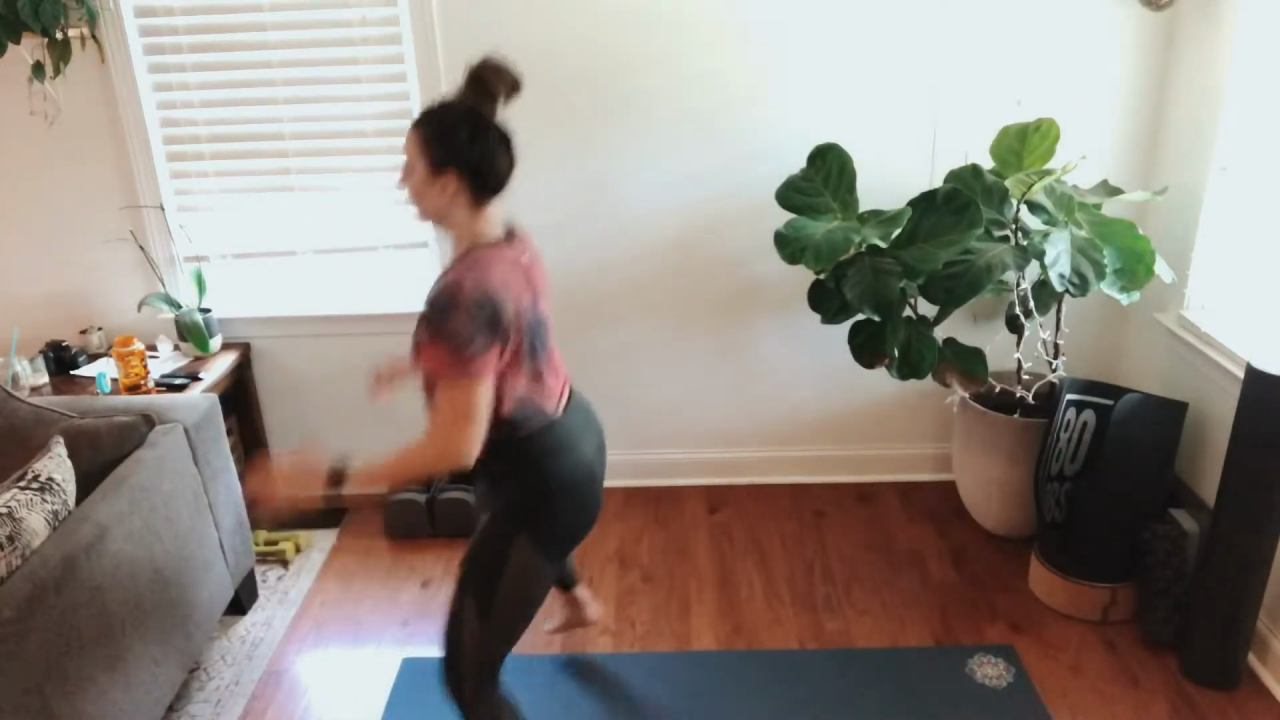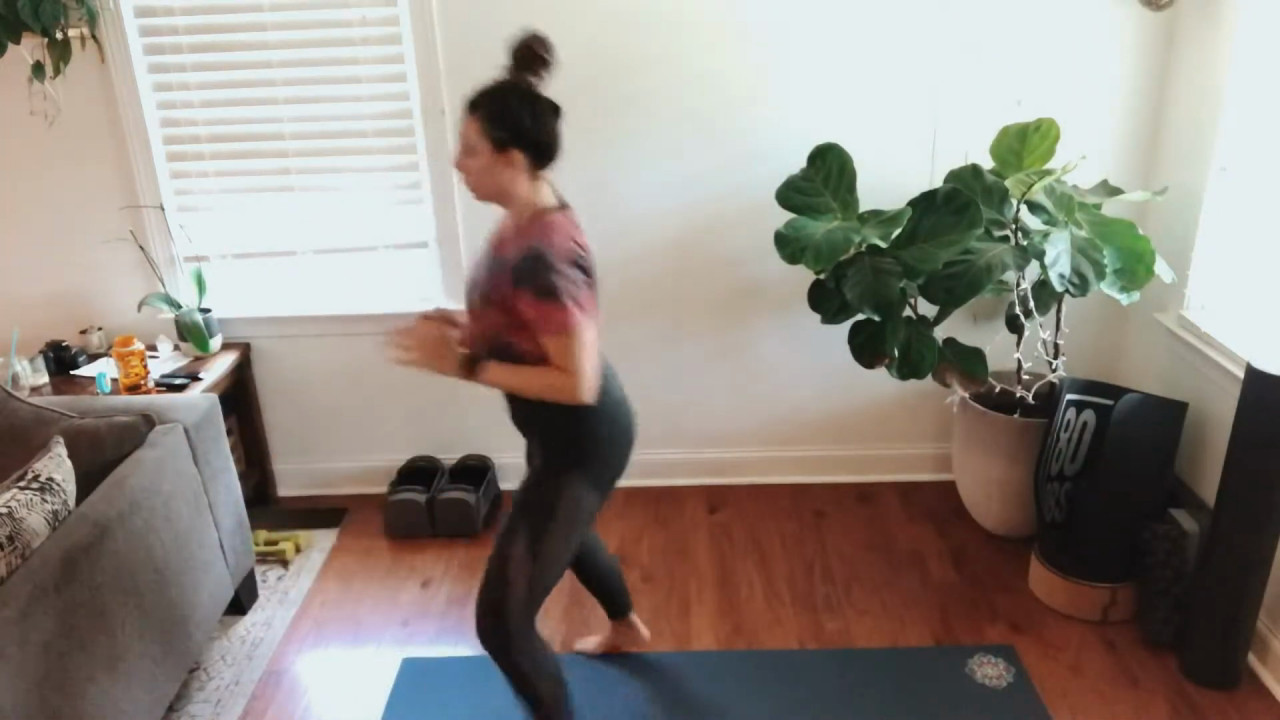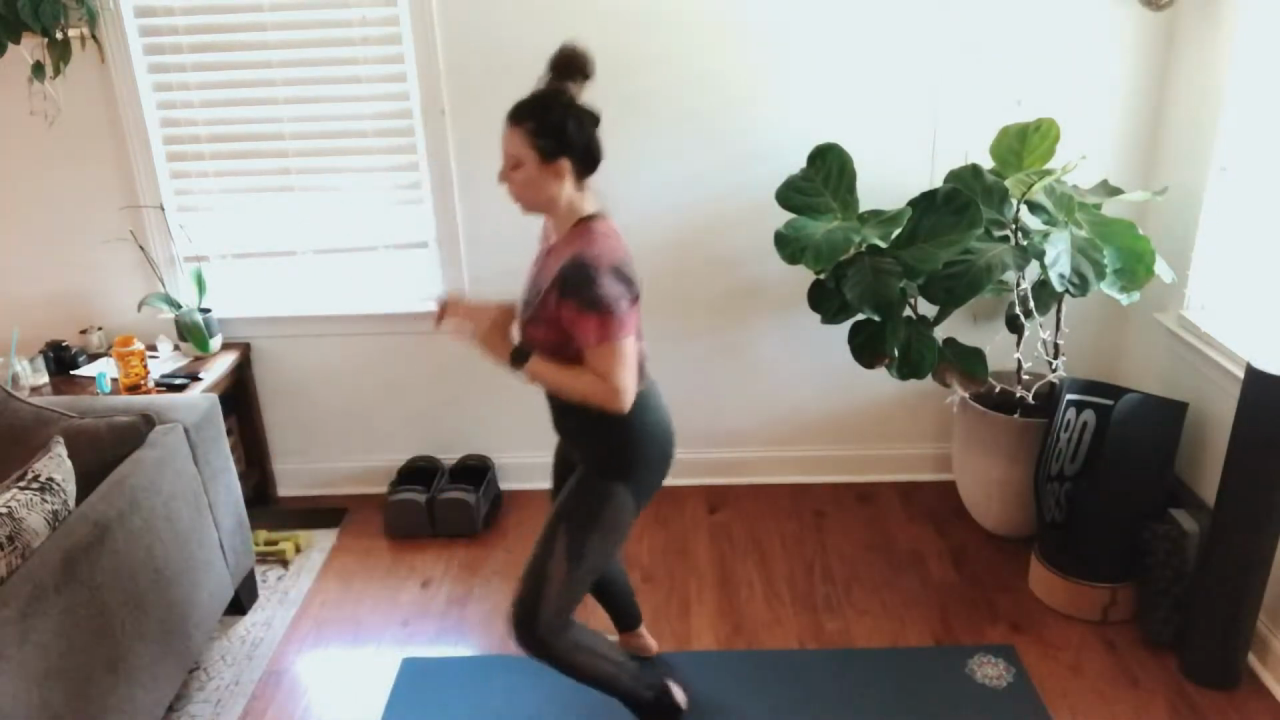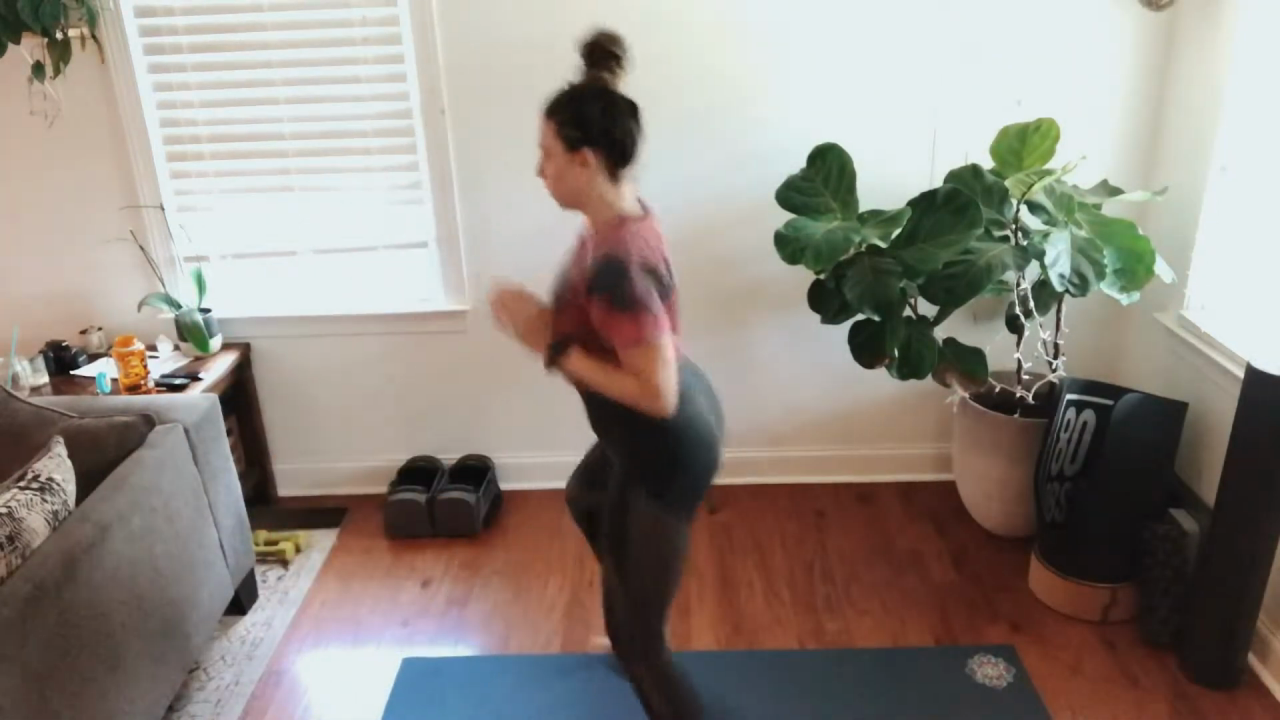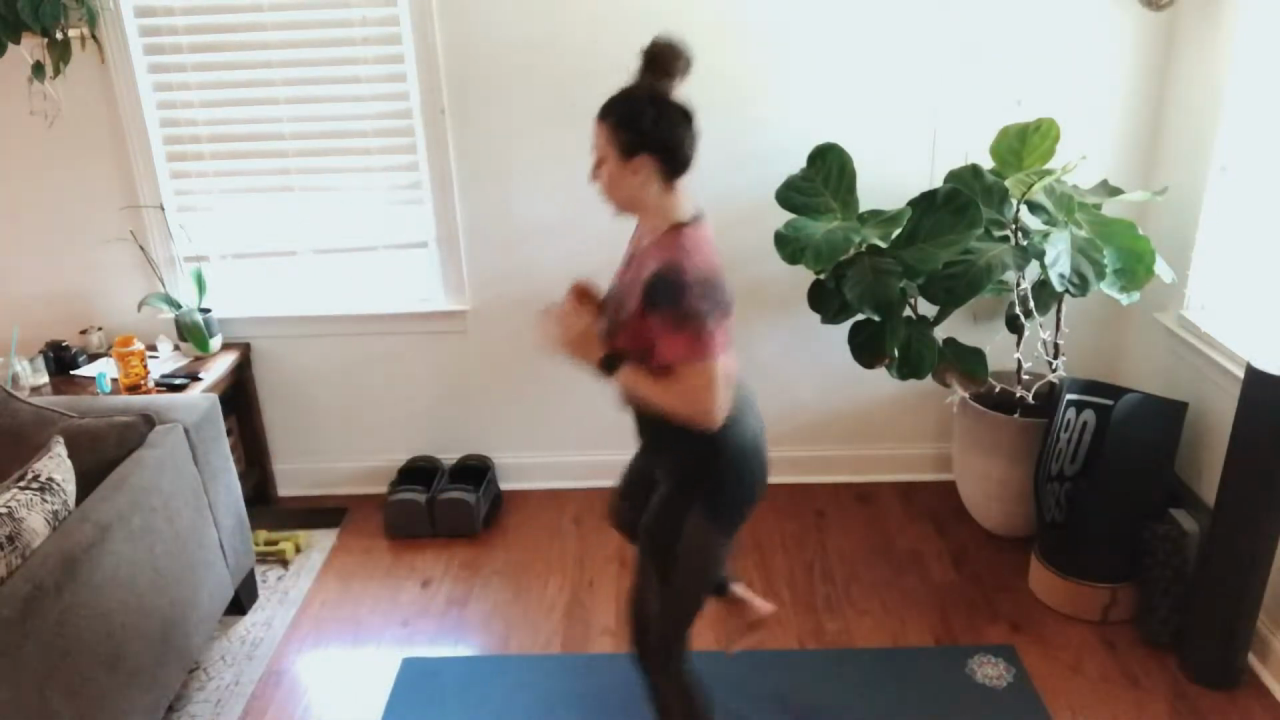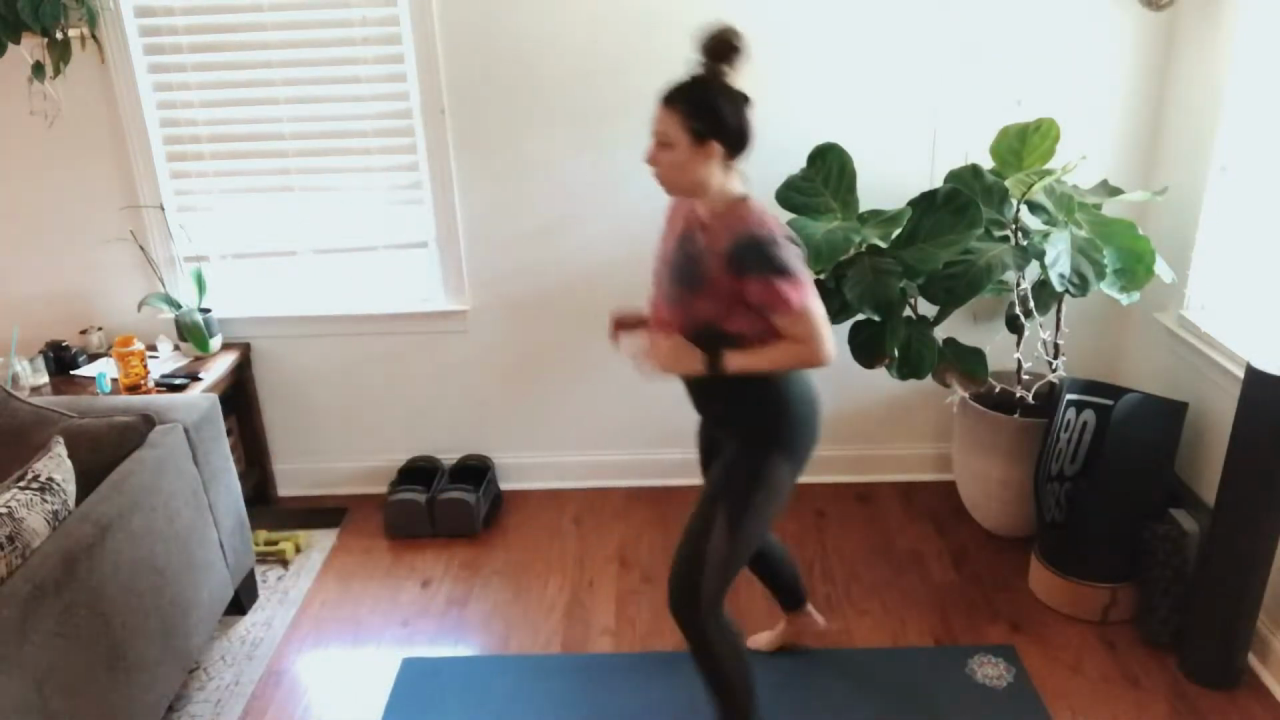
dt=0.2s
person 1, frame 1
left shoulder: (464, 295)
right shoulder: (510, 243)
left elbow: (457, 447)
left wrist: (332, 480)
right wrist: (419, 367)
left hip: (545, 482)
right hip: (573, 433)
right knee: (517, 538)
right ankle: (574, 599)
person 1, frame 2
left shoulder: (544, 254)
right shoulder: (524, 218)
left elbow: (576, 382)
left wrist: (464, 364)
right wrist: (458, 325)
left hip: (581, 441)
right hip: (555, 429)
left knee: (501, 621)
right knee: (559, 533)
right ankle: (627, 627)
person 1, frame 3
left shoulder: (588, 266)
right shoulder: (568, 230)
left elbow: (614, 392)
left wrist: (512, 354)
right wrist: (500, 321)
left hip: (621, 449)
right hip: (590, 437)
left knee: (534, 622)
right knee: (572, 551)
right ankle: (633, 636)
person 1, frame 4
left shoulder: (619, 264)
right shoulder: (617, 222)
left elbow: (656, 397)
left wrist: (549, 345)
right wrist: (546, 318)
left hip: (666, 455)
right hip: (645, 440)
left knee: (633, 638)
right knee: (584, 504)
right ankle: (650, 585)
person 1, frame 5
left shoulder: (680, 272)
right shoulder: (659, 231)
left elbow: (709, 404)
left wrist: (602, 361)
right wrist: (598, 314)
left hip: (711, 464)
right hip: (673, 449)
left knee: (654, 643)
right knee: (628, 513)
right ankle: (736, 598)
person 1, frame 6
left shoulder: (756, 240)
right shoulder: (684, 211)
left elbow: (819, 348)
left wrist: (704, 361)
right wrist: (647, 320)
left hip: (769, 427)
right hip: (722, 413)
left knee: (691, 596)
right knee: (733, 532)
right ankle: (802, 615)
